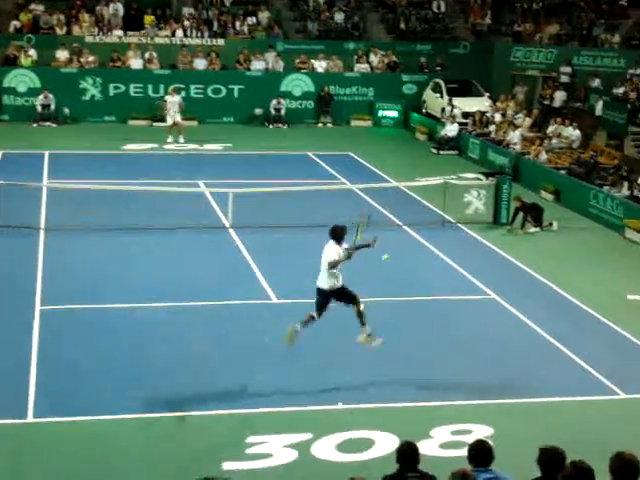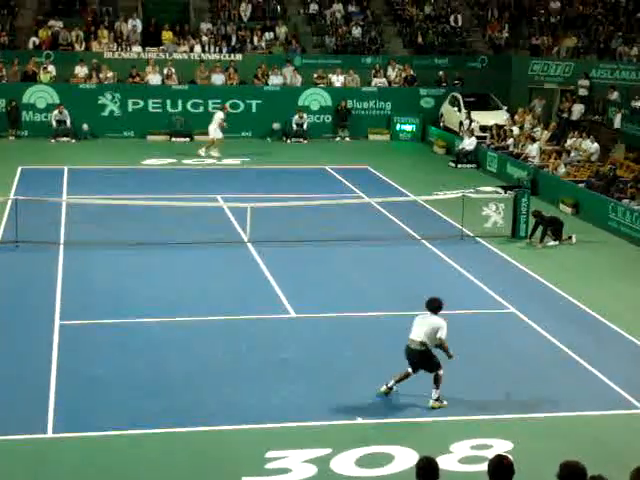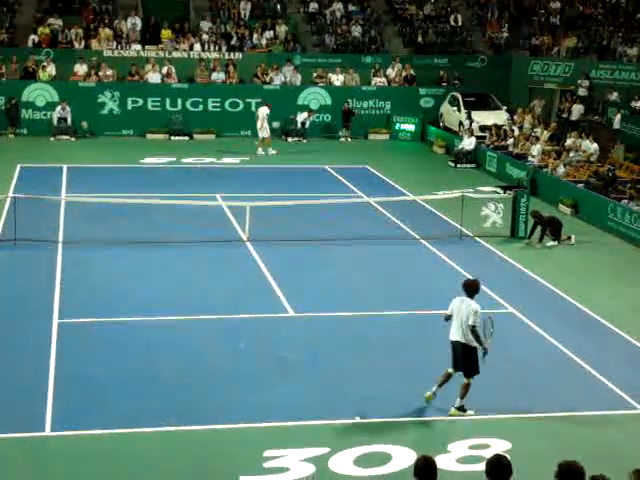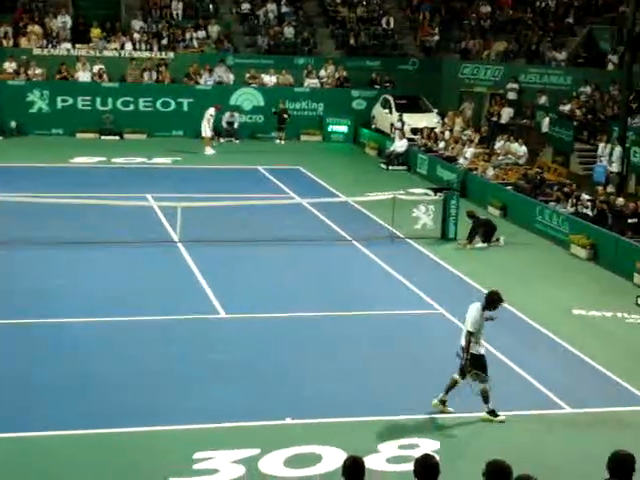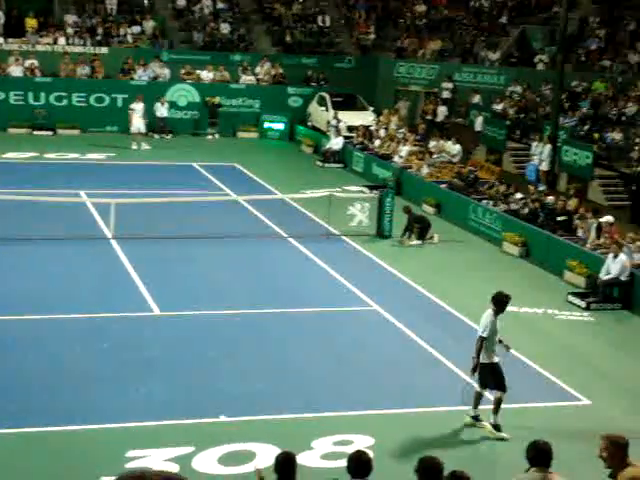
dt=1s
person 1, frame 1
left shoulder: (333, 245)
right shoulder: (334, 249)
left elbow: (349, 249)
right elbow: (331, 265)
left wrist: (367, 245)
right wrist: (345, 258)
left hip: (322, 286)
right hip: (333, 287)
left knee: (317, 313)
right knee: (358, 303)
left ankle: (296, 329)
right ankle: (366, 335)
person 1, frame 2
left shoulder: (418, 318)
right shoulder: (441, 323)
right elbow: (441, 342)
right wrist: (448, 353)
left hip: (409, 349)
right hip: (421, 352)
left knee: (413, 369)
right knee: (438, 369)
left ankle: (388, 386)
right ankle: (435, 399)
person 1, frame 3
left shoulder: (456, 301)
right shoulder: (474, 308)
left elbow: (447, 318)
right elbow: (473, 330)
right wrist: (483, 345)
left hip: (454, 340)
right hip: (467, 344)
left knee: (453, 369)
right knee: (469, 376)
left ankle: (433, 391)
right ankle: (458, 407)
person 1, frame 4
left shoulder: (476, 305)
right shoulder: (478, 315)
right elbow: (468, 336)
left wrist: (485, 318)
right wrist: (467, 357)
left hip: (470, 348)
right hip: (474, 350)
left knee: (460, 375)
right knee: (483, 379)
left ankle: (441, 400)
right ankle: (489, 411)
person 1, frame 5
left shoulder: (491, 315)
right shoulder: (490, 320)
right elbow: (480, 341)
left wrist: (501, 342)
right wrist: (476, 361)
left hip: (487, 359)
right hip: (488, 360)
left knee: (482, 387)
right knee: (501, 390)
left ankle: (473, 416)
right ankle: (494, 424)
